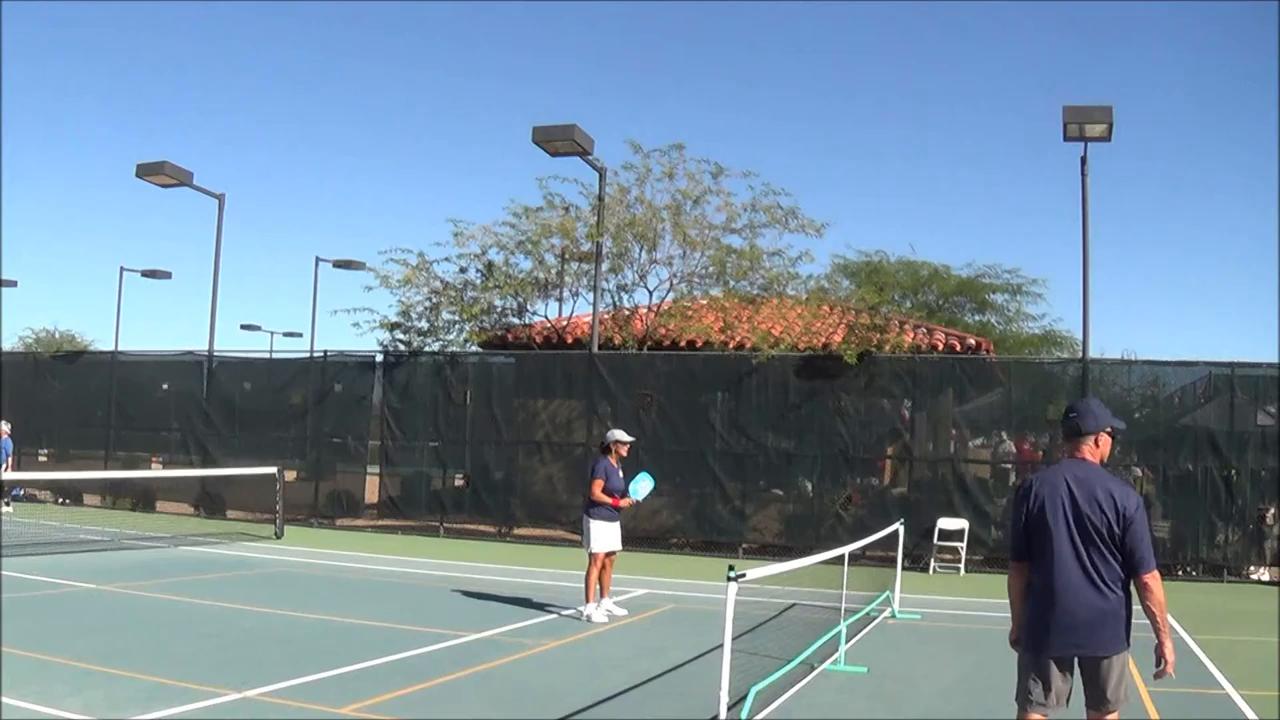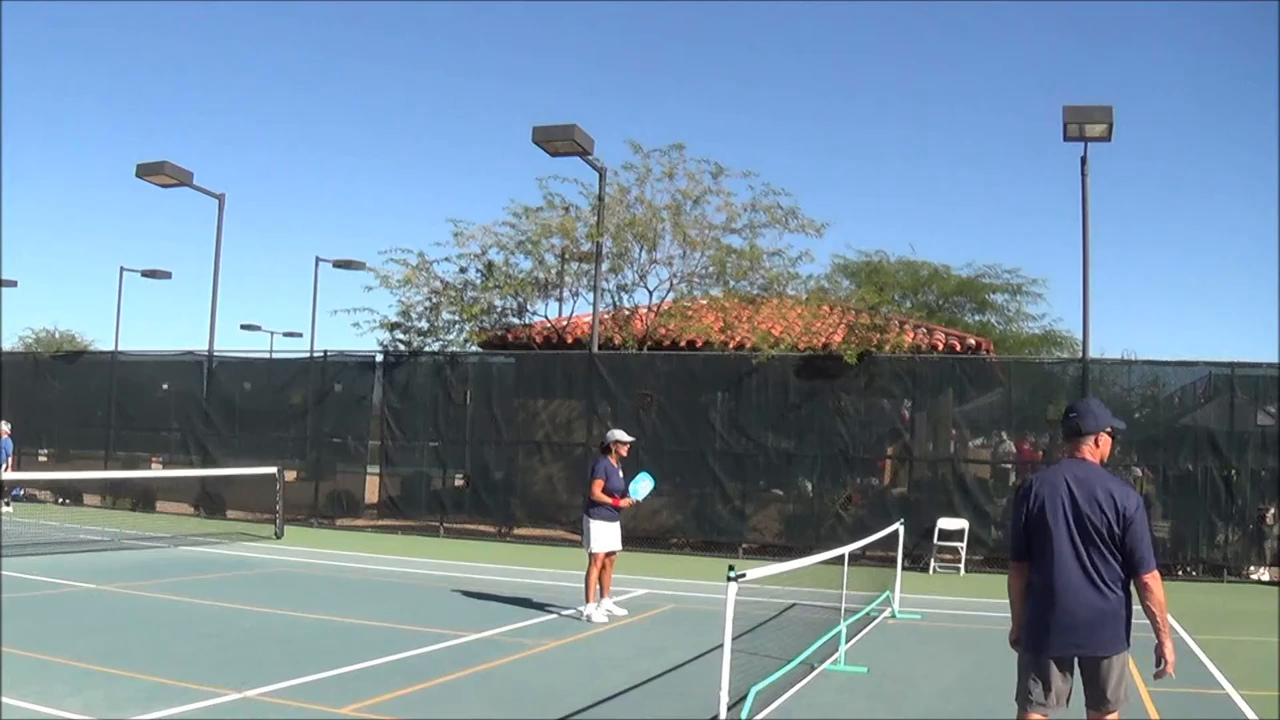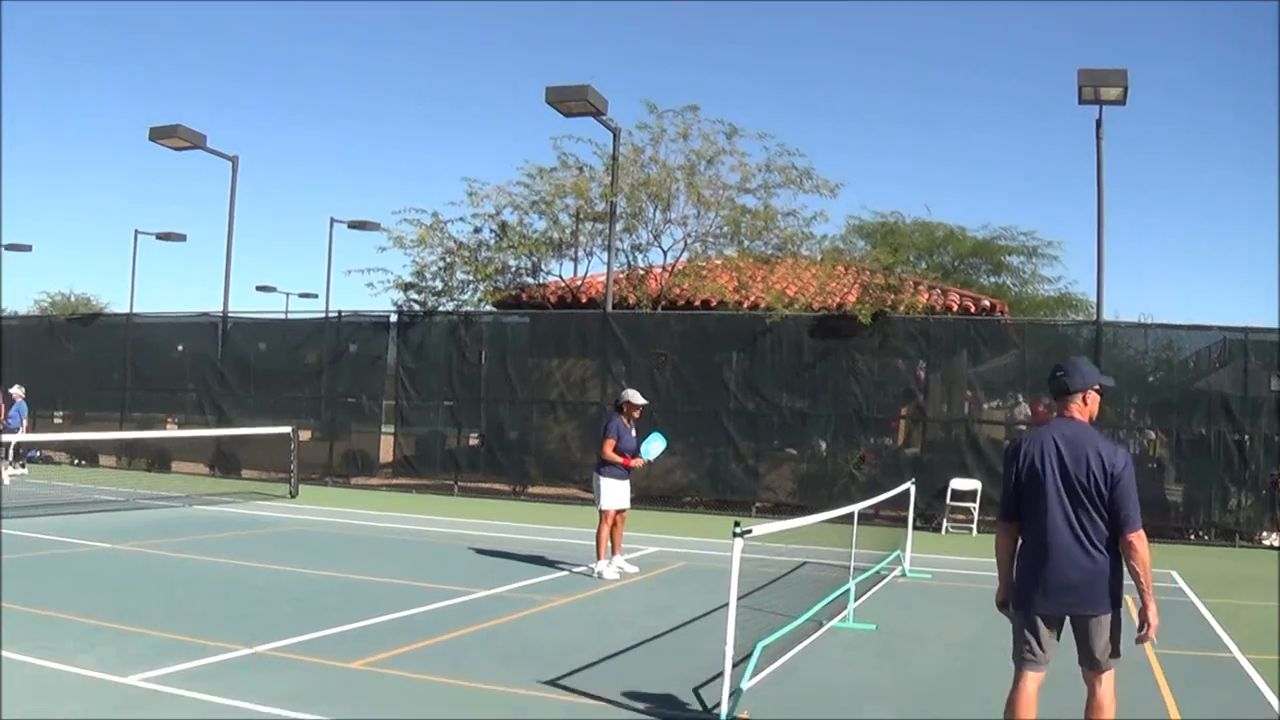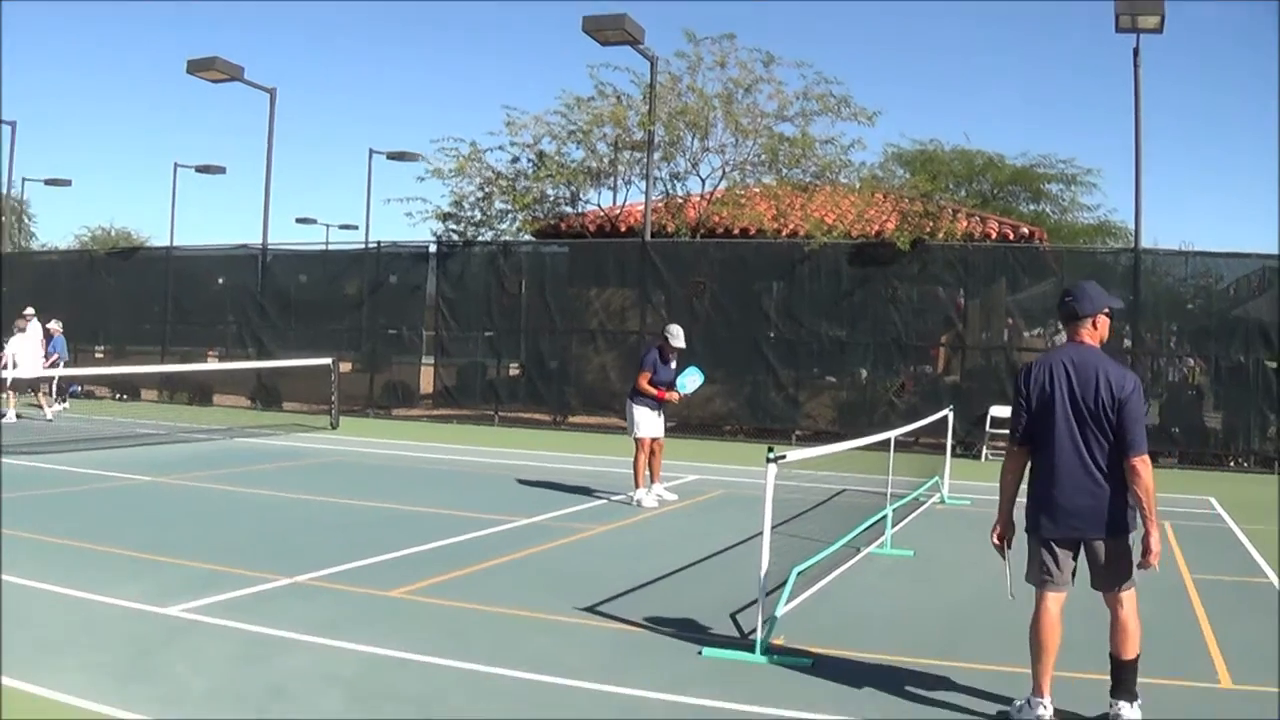
dt=0.3s
person 1, frame 1
left shoulder: (1032, 488)
right shoulder: (1124, 496)
left elbow: (1018, 569)
right elbow: (1146, 577)
left wrist: (1017, 624)
right wrist: (1164, 637)
left hip: (1046, 628)
right hip: (1106, 630)
person 1, frame 2
left shoulder: (1032, 489)
right shoulder: (1124, 497)
left elbow: (1018, 569)
right elbow: (1146, 578)
left wrist: (1017, 623)
right wrist: (1163, 638)
left hip: (1046, 628)
right hip: (1106, 630)
person 1, frame 3
left shoulder: (1023, 448)
right shoulder: (1113, 455)
left elbow: (1008, 527)
right elbow: (1131, 537)
left wrist: (1005, 582)
right wrist: (1148, 600)
left hip: (1039, 585)
right hip: (1096, 589)
left knee: (1028, 676)
right knee: (1100, 679)
person 1, frame 4
left shoulder: (1033, 373)
right shoulder: (1122, 379)
left elbow: (1017, 454)
right elbow: (1136, 462)
left wrist: (1004, 514)
right wrist: (1151, 525)
left hip: (1050, 512)
right hip: (1106, 514)
left knee: (1048, 601)
right knee: (1122, 602)
person 2, frame 1
left shoulder: (617, 465)
right shoulder: (602, 464)
right elbow: (594, 493)
left wrist: (626, 499)
right wrist: (618, 502)
left hip: (612, 520)
right hip: (597, 519)
left knee: (609, 561)
right knee: (596, 561)
left ankle: (605, 602)
right ankle: (589, 608)
person 2, frame 2
left shoulder: (617, 465)
right shoulder: (602, 464)
right elbow: (594, 494)
left wrist: (626, 499)
right wrist: (618, 503)
left hip: (613, 520)
right hip: (597, 519)
left knee: (609, 561)
right knee: (596, 561)
left ankle: (605, 602)
right ankle: (589, 608)
person 2, frame 3
left shoulder: (630, 424)
right shoulder: (614, 423)
right elbow: (606, 453)
left wrist: (637, 459)
right wrist: (629, 462)
left hip: (622, 478)
right hip: (607, 477)
left knee: (620, 518)
right knee: (607, 519)
left ankle: (616, 560)
right ankle: (600, 565)
person 2, frame 4
left shoulder: (672, 356)
right shoulder: (652, 355)
right elbow: (640, 383)
left wrist: (673, 392)
right wrist: (664, 395)
left hip: (656, 407)
right hip: (640, 405)
left knee: (658, 446)
right knee: (644, 447)
left ankle: (655, 487)
right ankle: (639, 493)
